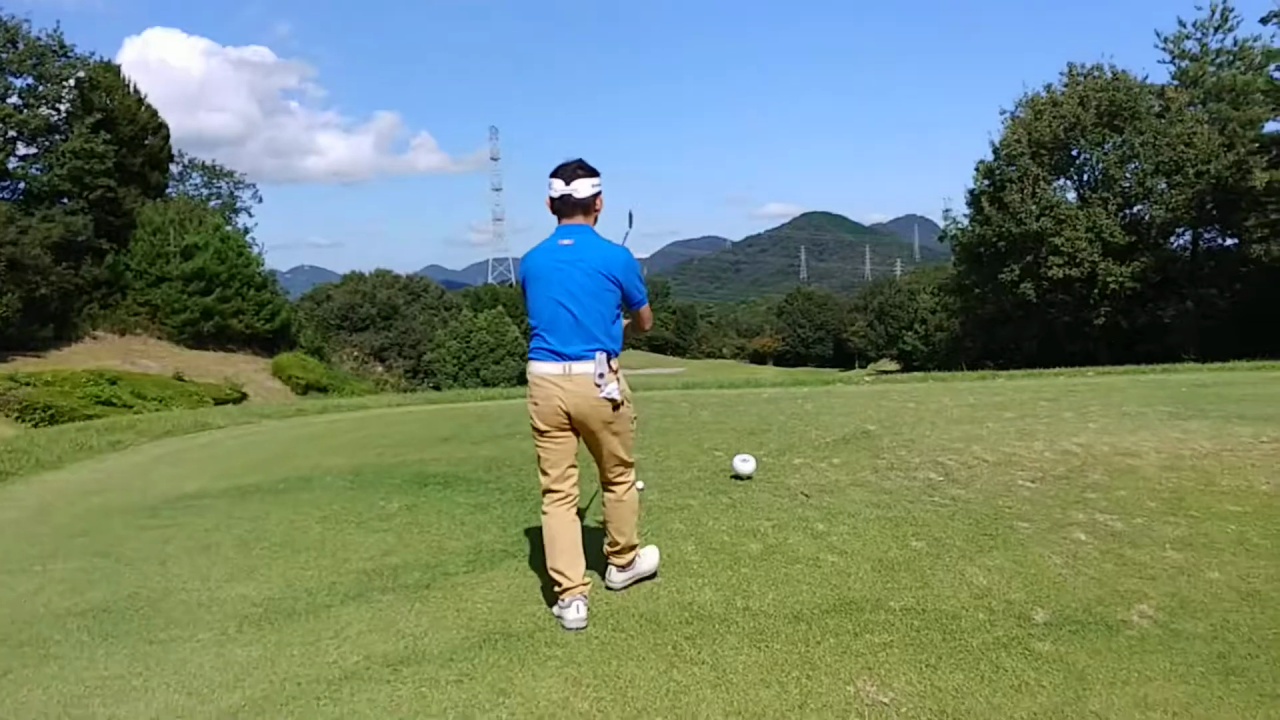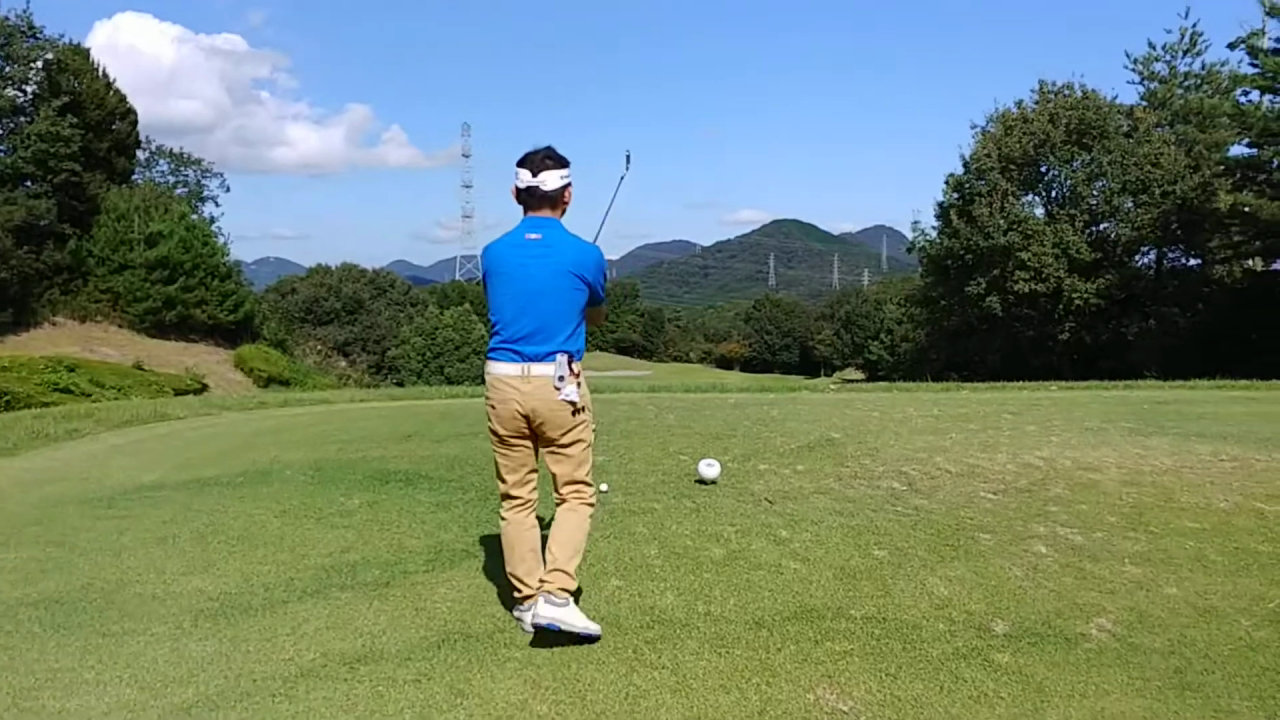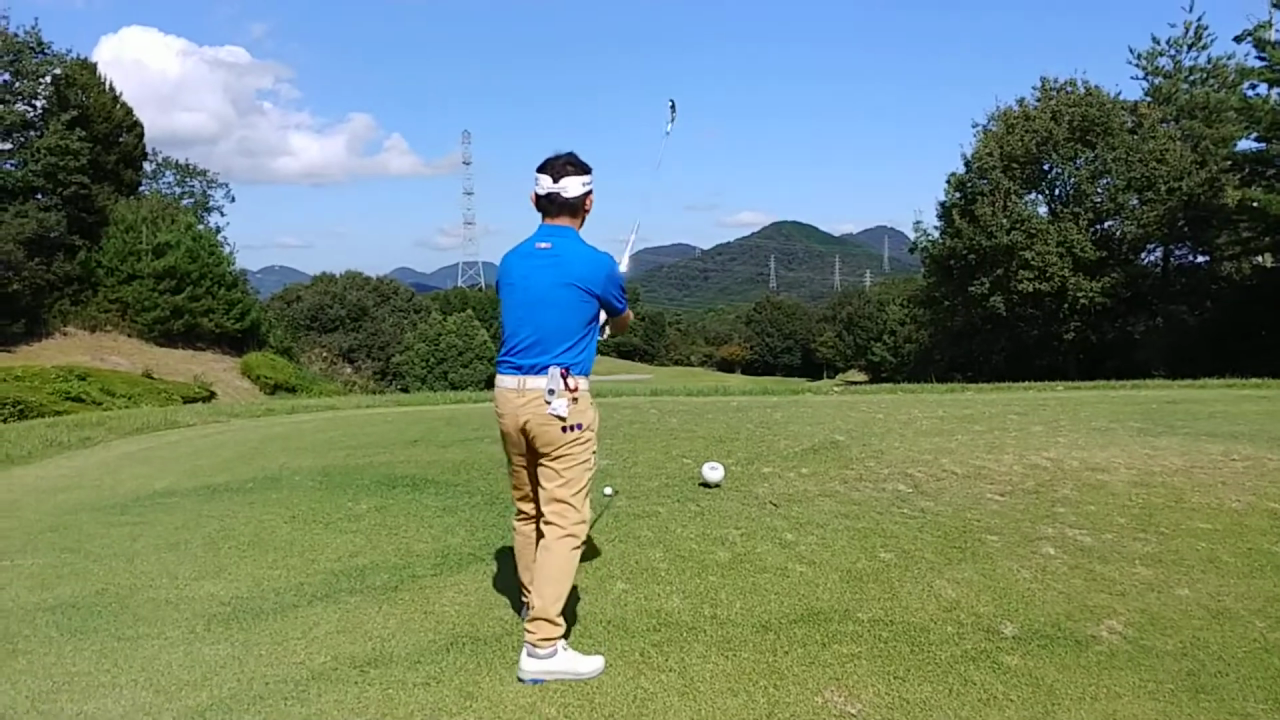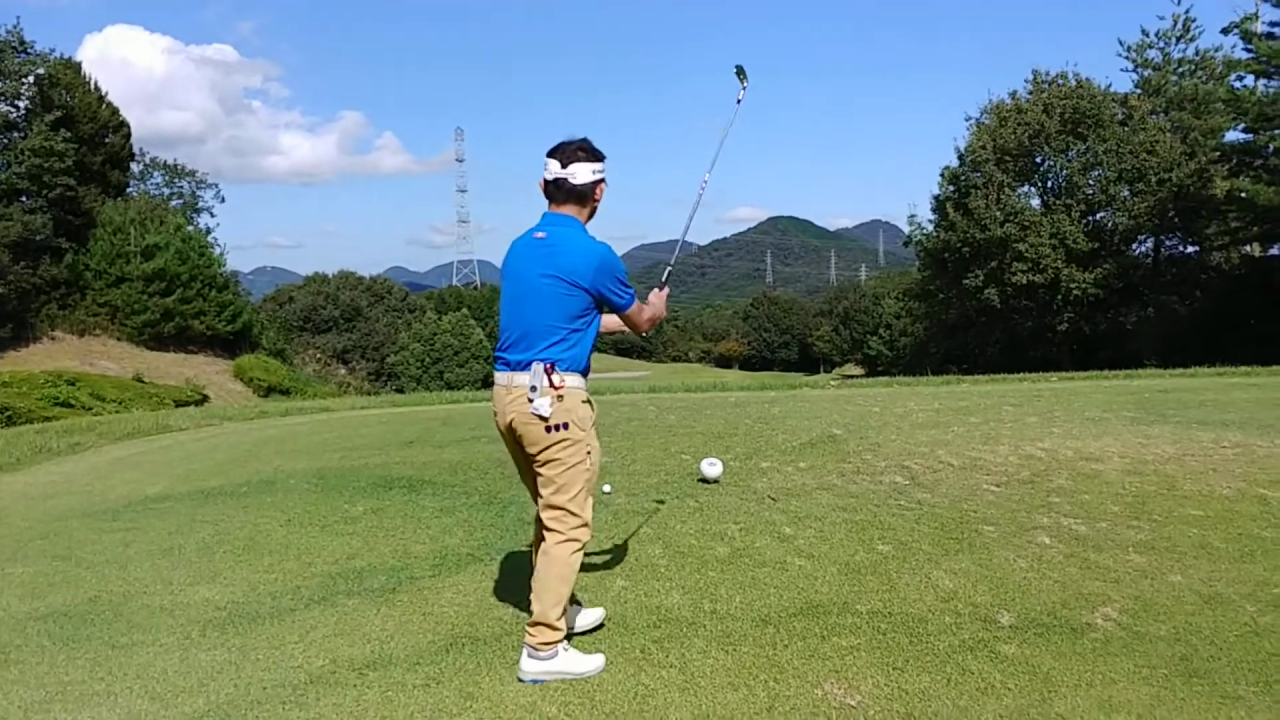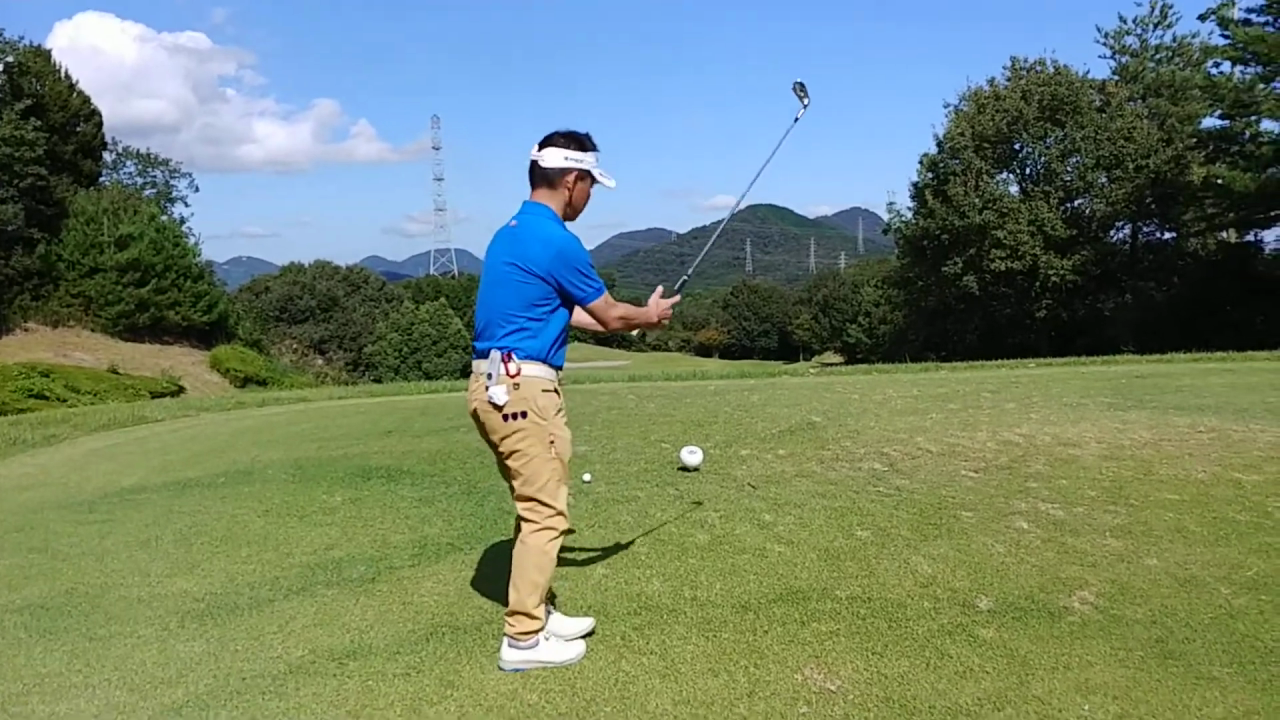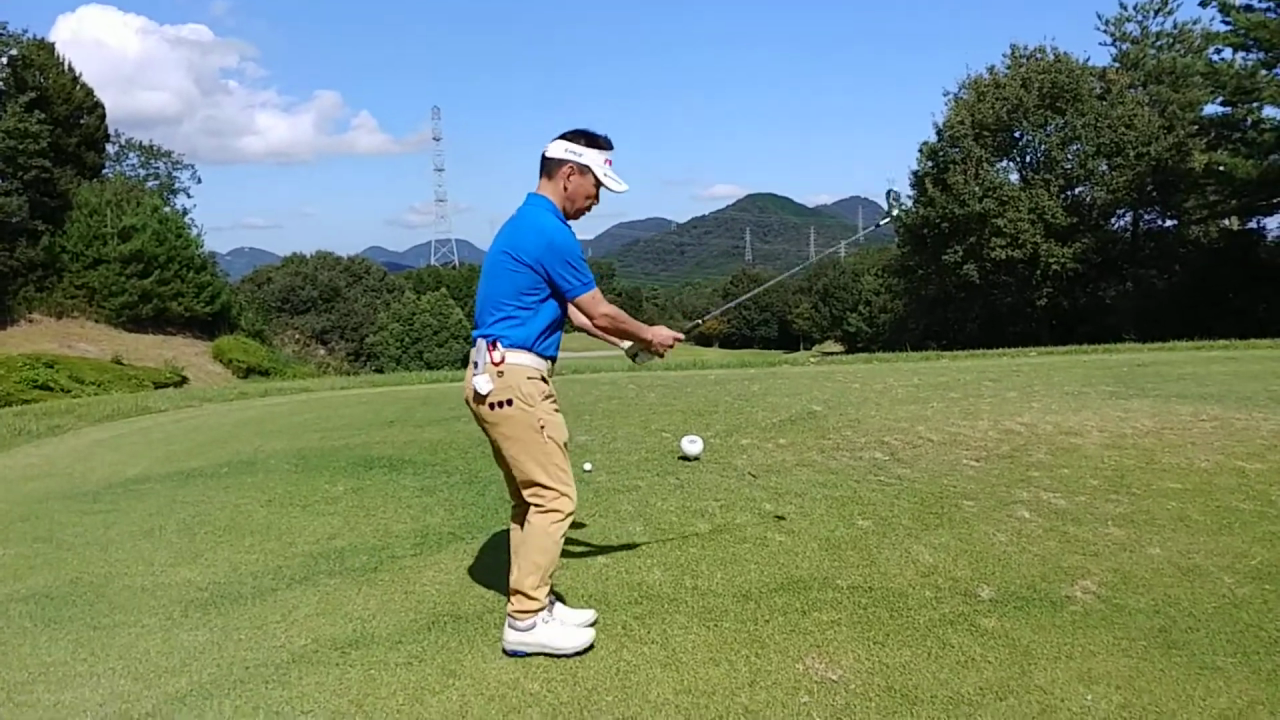
dt=0.3s
person 1, frame 1
left shoulder: (531, 262)
right shoulder: (617, 258)
right elbow: (643, 323)
left hip: (545, 382)
right hip: (599, 382)
left knee: (558, 493)
right knee: (619, 478)
left ankle: (570, 598)
right ankle: (624, 563)
person 1, frame 2
left shoulder: (493, 254)
right shoulder: (586, 255)
right elbow: (596, 316)
left hip: (504, 384)
right hip: (559, 385)
left knee: (517, 498)
right knee: (575, 493)
left ankle: (527, 600)
right ankle: (555, 598)
person 1, frame 3
left shoulder: (511, 261)
right shoulder: (596, 264)
right elbow: (622, 323)
right wrist: (604, 316)
left hip: (509, 396)
right hip: (562, 400)
left knee: (527, 511)
right knee: (565, 522)
left ankle: (537, 605)
right ankle: (542, 646)
person 1, frame 4
left shoulder: (518, 249)
right shoulder: (594, 256)
right elbow: (642, 322)
left wrist: (616, 320)
right wrist: (655, 307)
left hip: (509, 394)
right hip: (556, 398)
left knee: (548, 514)
right knee: (567, 524)
left ankle: (555, 610)
right ankle: (543, 649)
person 1, frame 5
left shoulder: (509, 233)
right shoulder: (556, 242)
right elbow: (611, 316)
left wrist: (633, 319)
right wrist: (651, 313)
left hip: (494, 386)
right hip: (523, 389)
left knee: (534, 510)
right knee: (545, 515)
left ankle: (536, 616)
right ankle: (523, 639)
person 1, frame 6
left shoulder: (526, 223)
right shoulder: (549, 233)
left elbow: (565, 309)
right elbow: (599, 312)
left wrist: (625, 341)
right wrist: (648, 335)
left hip: (497, 376)
right hip: (515, 378)
left knee: (530, 500)
right knee: (552, 497)
left ankle: (535, 604)
right ankle: (524, 619)
